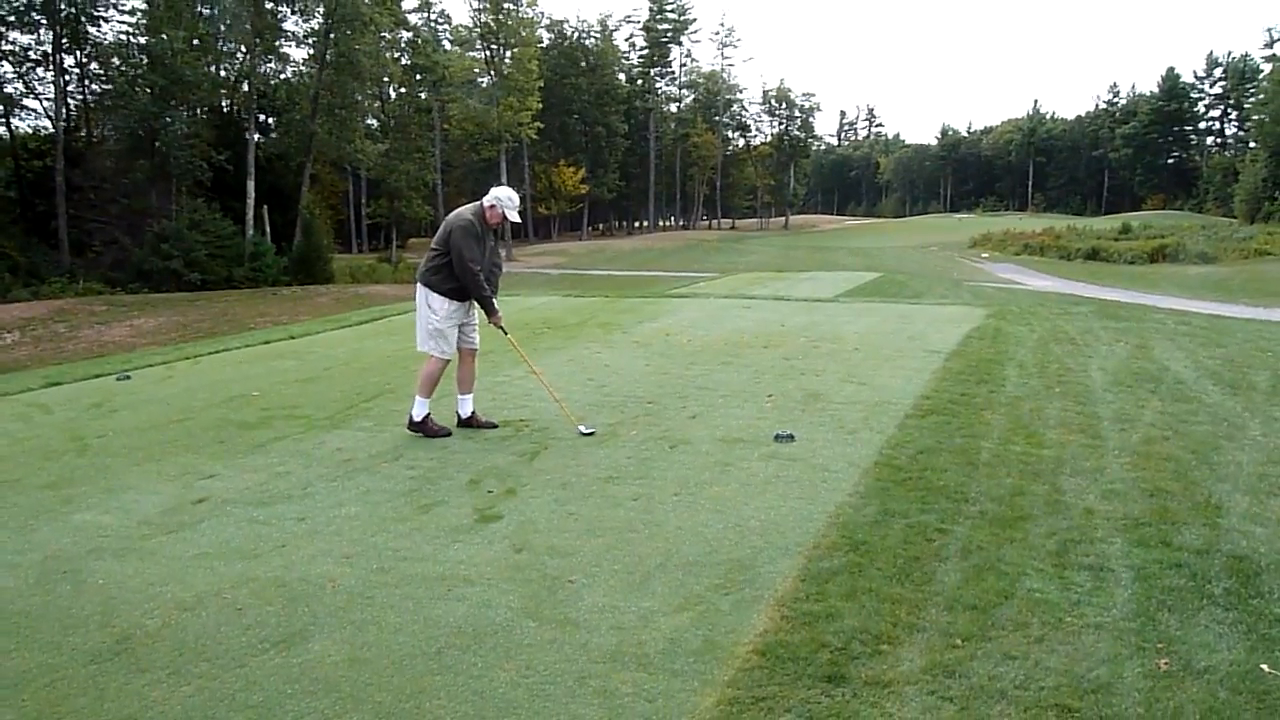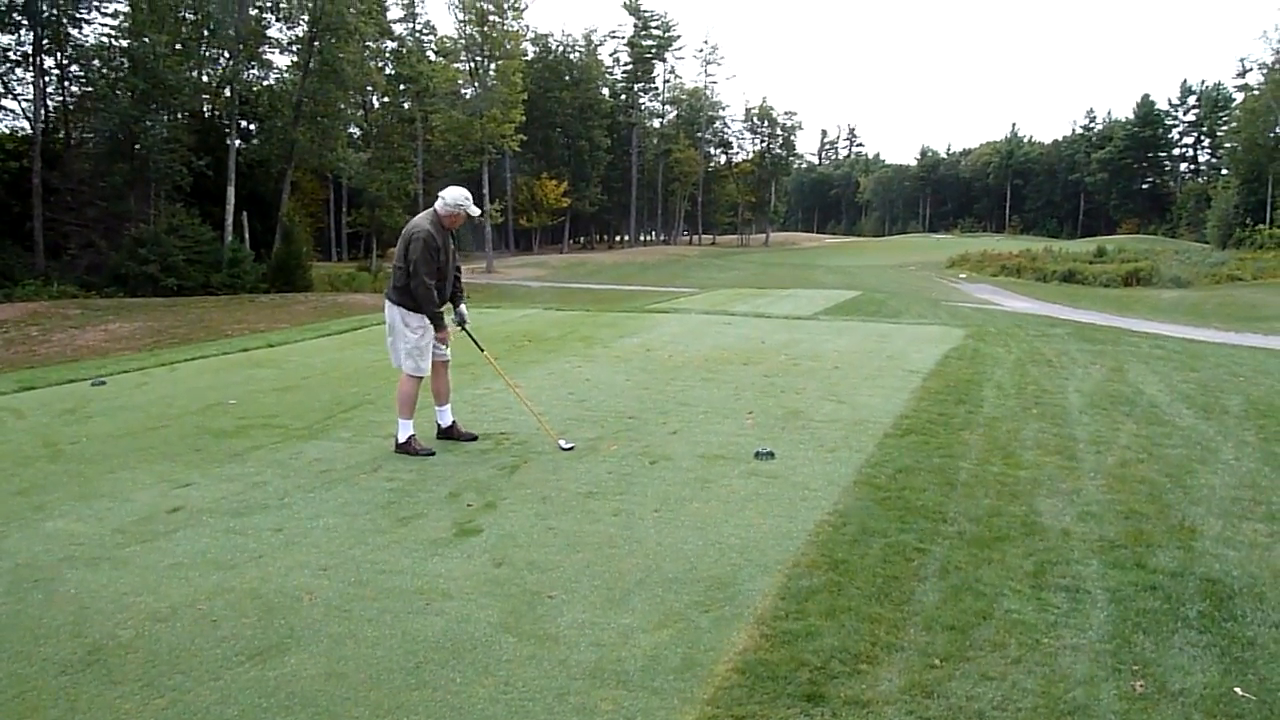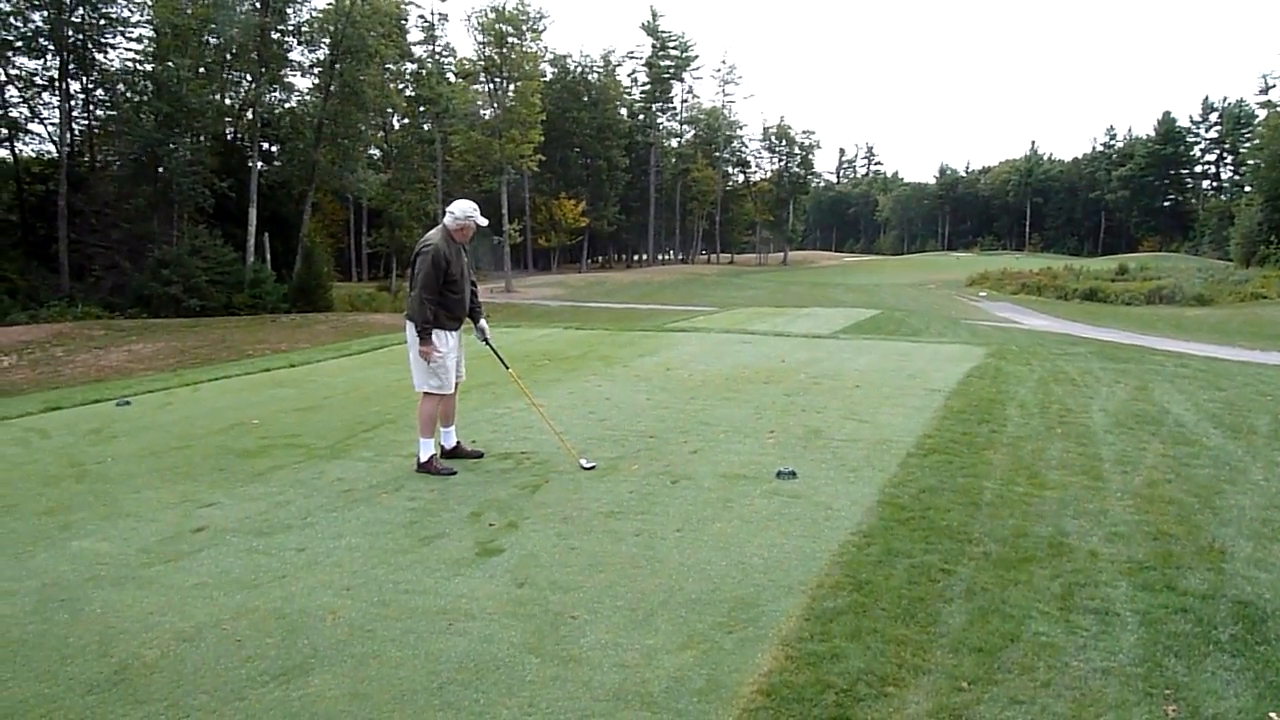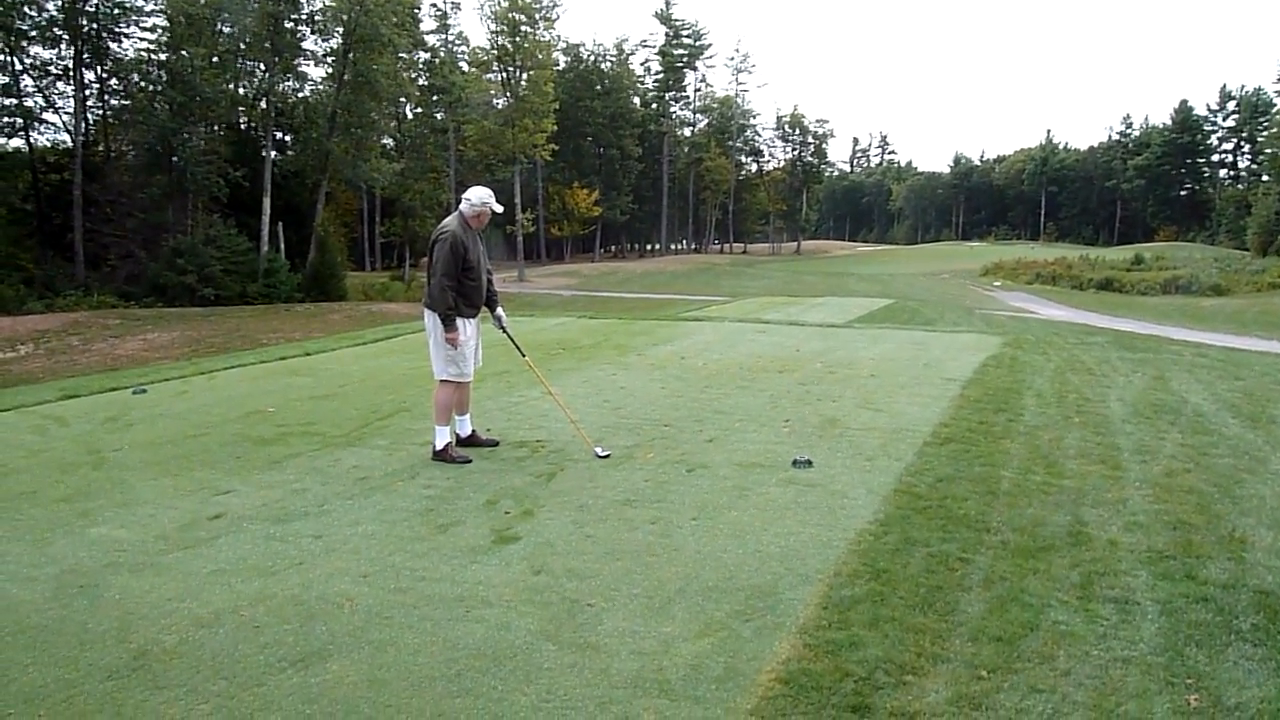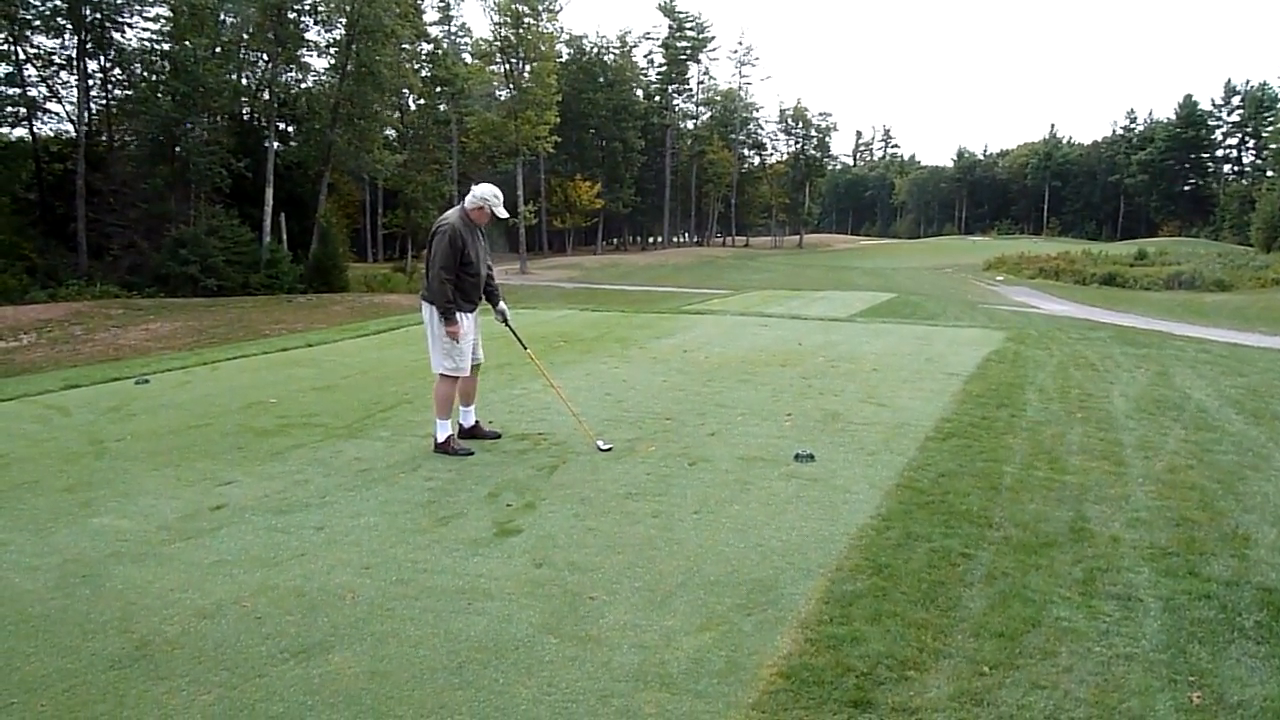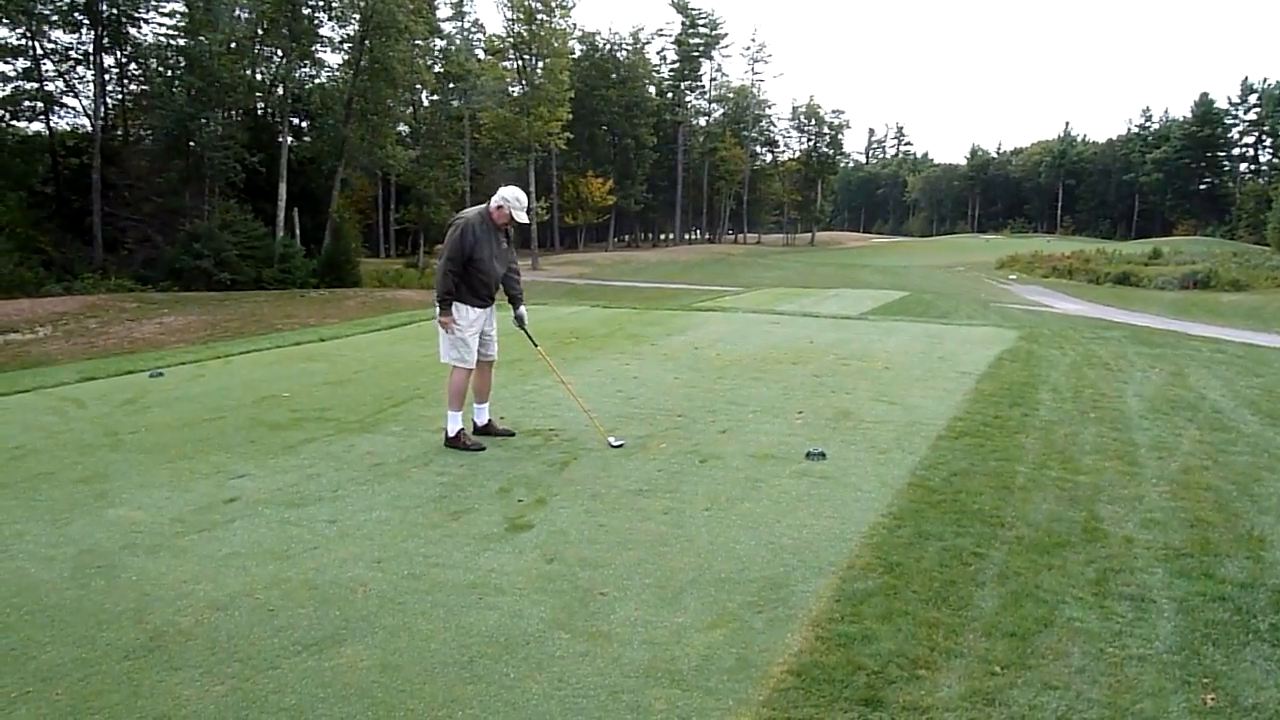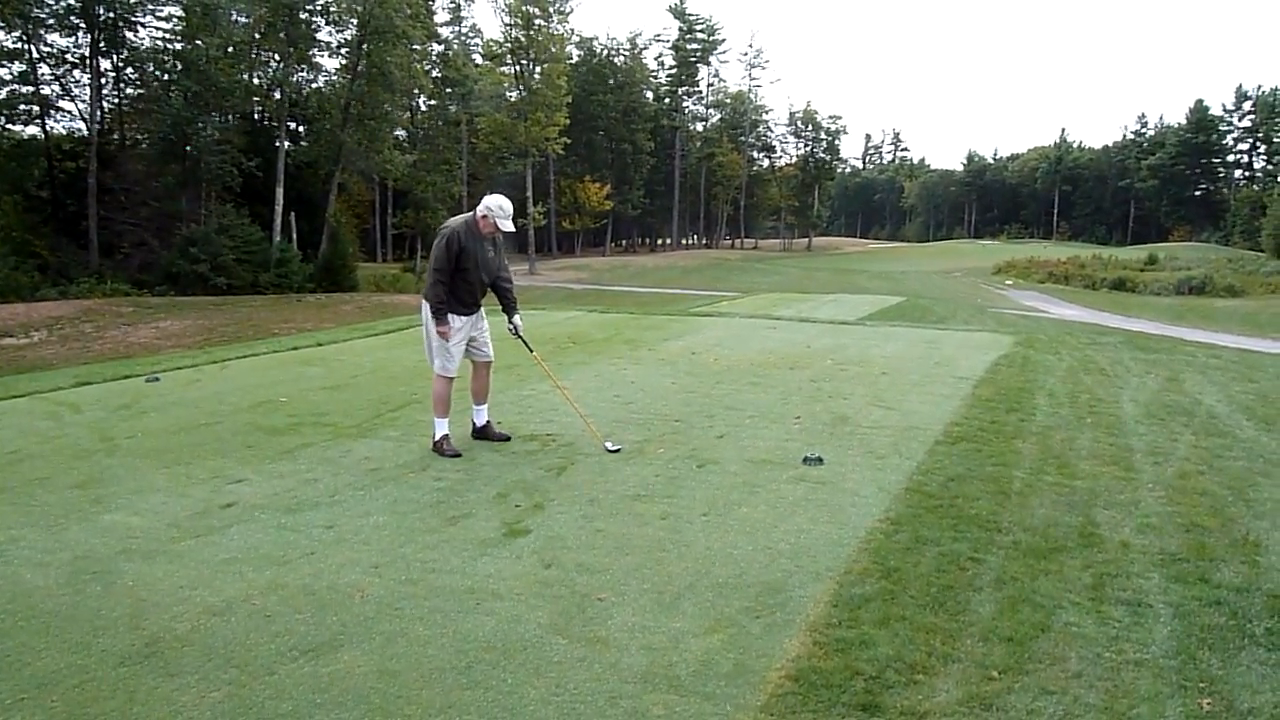
dt=0.5s
person 1, frame 1
left shoulder: (489, 225)
right shoulder: (464, 224)
left elbow: (493, 264)
right elbow: (469, 271)
left wrist: (492, 299)
right wrist: (490, 308)
left hip: (463, 296)
right hip: (438, 294)
left knee: (469, 352)
right knee: (441, 354)
left ankle: (466, 413)
right ankle: (419, 416)
person 1, frame 2
left shoulder: (444, 229)
right shoulder: (423, 233)
left elbow: (453, 269)
right elbow: (422, 284)
left wrist: (459, 302)
right wrist: (439, 324)
left hip: (428, 309)
right hip: (410, 310)
left knee: (441, 363)
right knee: (414, 370)
left ankle: (446, 424)
right ankle: (404, 438)
person 1, frame 3
left shoulder: (457, 245)
right shoulder: (433, 248)
left elbow: (469, 285)
right elbow: (421, 296)
left wrist: (478, 317)
right wrist: (424, 337)
left hip: (451, 328)
right hip: (433, 331)
left knee: (451, 386)
right knee: (434, 390)
left ankle: (449, 444)
right ankle: (426, 457)
person 1, frame 4
left shoulder: (471, 232)
right shoulder: (451, 235)
left elbow: (484, 273)
right elbow: (441, 284)
left wrist: (494, 305)
right wrist: (449, 325)
left hip: (467, 315)
right hip: (450, 318)
left knee: (465, 375)
right knee: (450, 377)
left ankle: (465, 432)
right ankle: (441, 444)
person 1, frame 5
left shoulder: (475, 227)
right shoulder: (450, 228)
left elbow: (485, 267)
right elbow: (440, 277)
left wrist: (496, 299)
right wrist: (448, 318)
left hip: (467, 309)
right hip: (448, 312)
left knee: (471, 366)
right knee: (450, 372)
left ankle: (468, 423)
right ankle: (443, 436)
person 1, frame 6
left shoulder: (504, 230)
right shoulder: (467, 224)
left elbow: (511, 268)
right elbow: (448, 267)
left wrist: (517, 302)
right wrist: (444, 308)
left hip: (486, 306)
right hip: (461, 306)
left knee: (486, 361)
right knee: (463, 365)
left ankle: (482, 421)
right ankle: (454, 431)
person 1, frame 7
left shoulder: (493, 237)
right shoulder: (453, 233)
left elbow: (501, 276)
right elbow: (436, 277)
left wrist: (512, 311)
right wrist: (440, 318)
left hip: (474, 311)
right hip: (449, 313)
left knee: (484, 363)
right knee: (446, 372)
left ankle: (481, 423)
right ankle: (441, 435)
